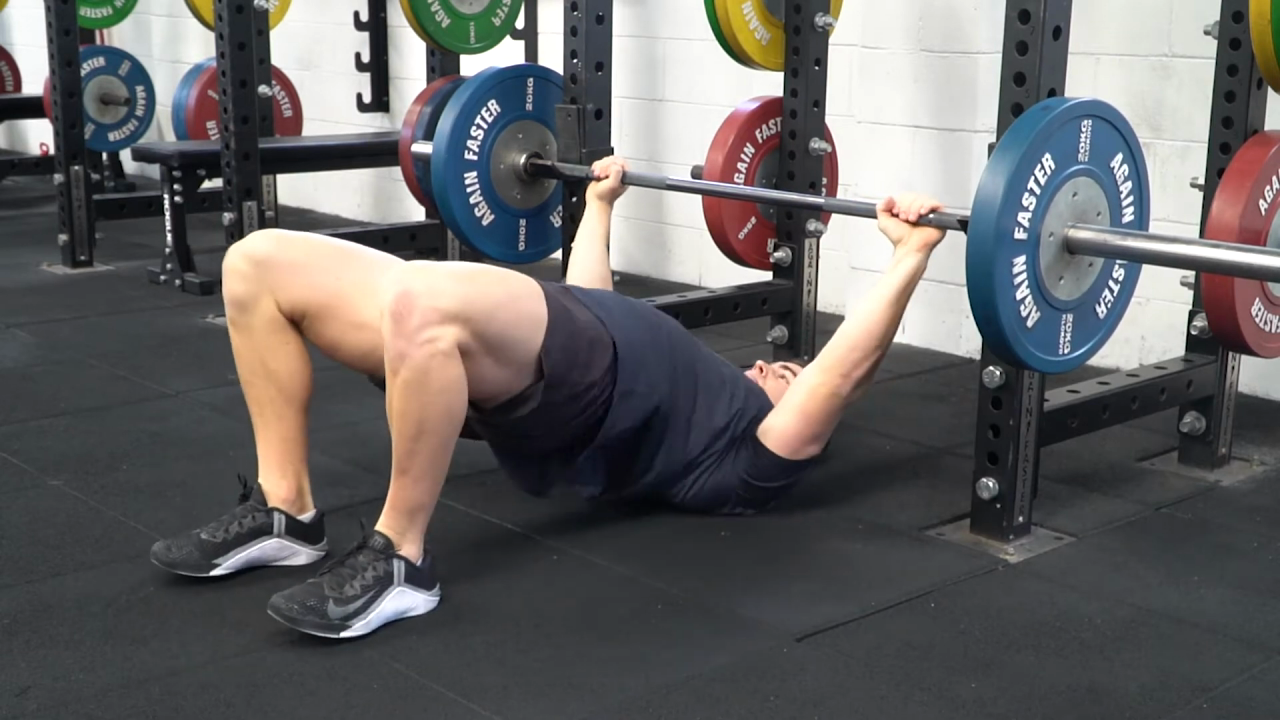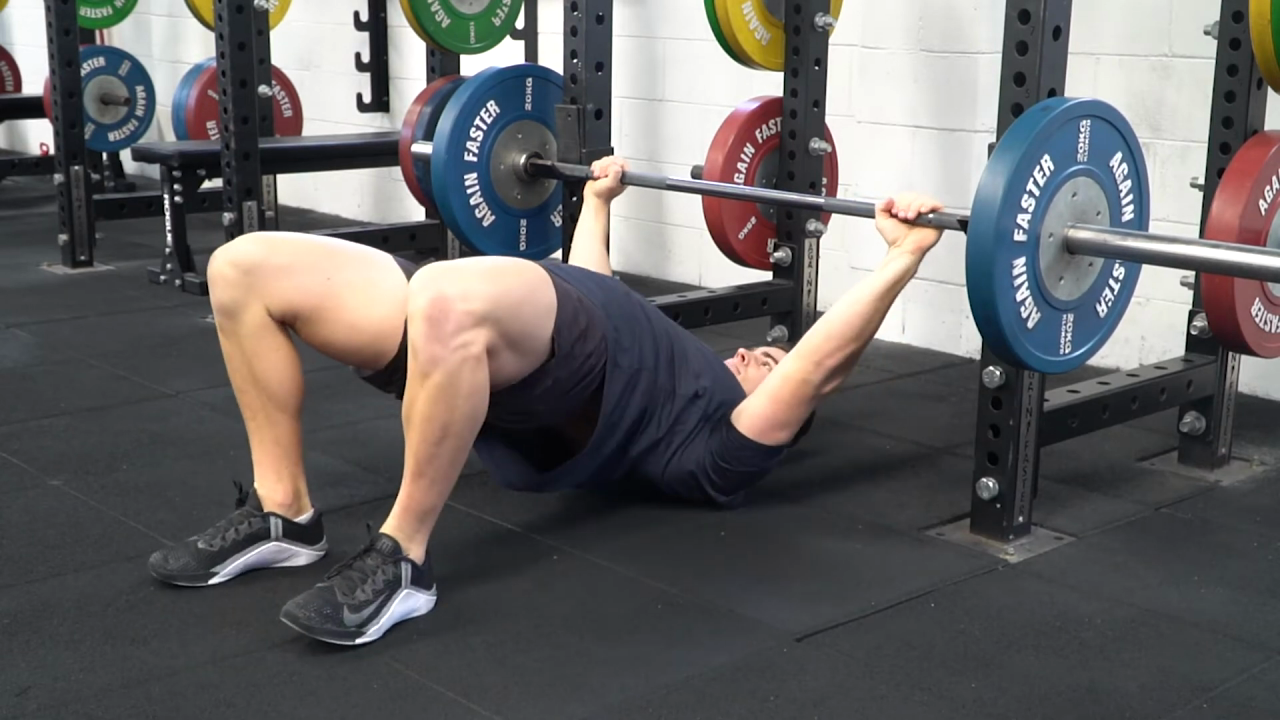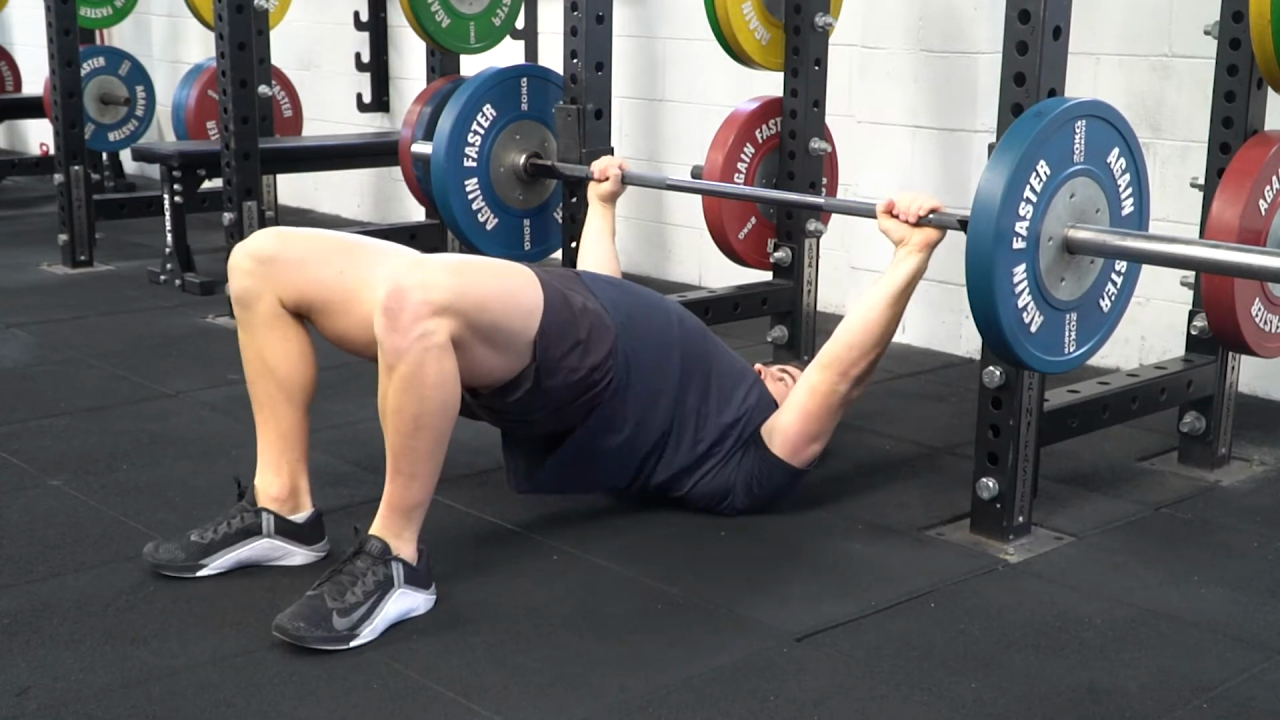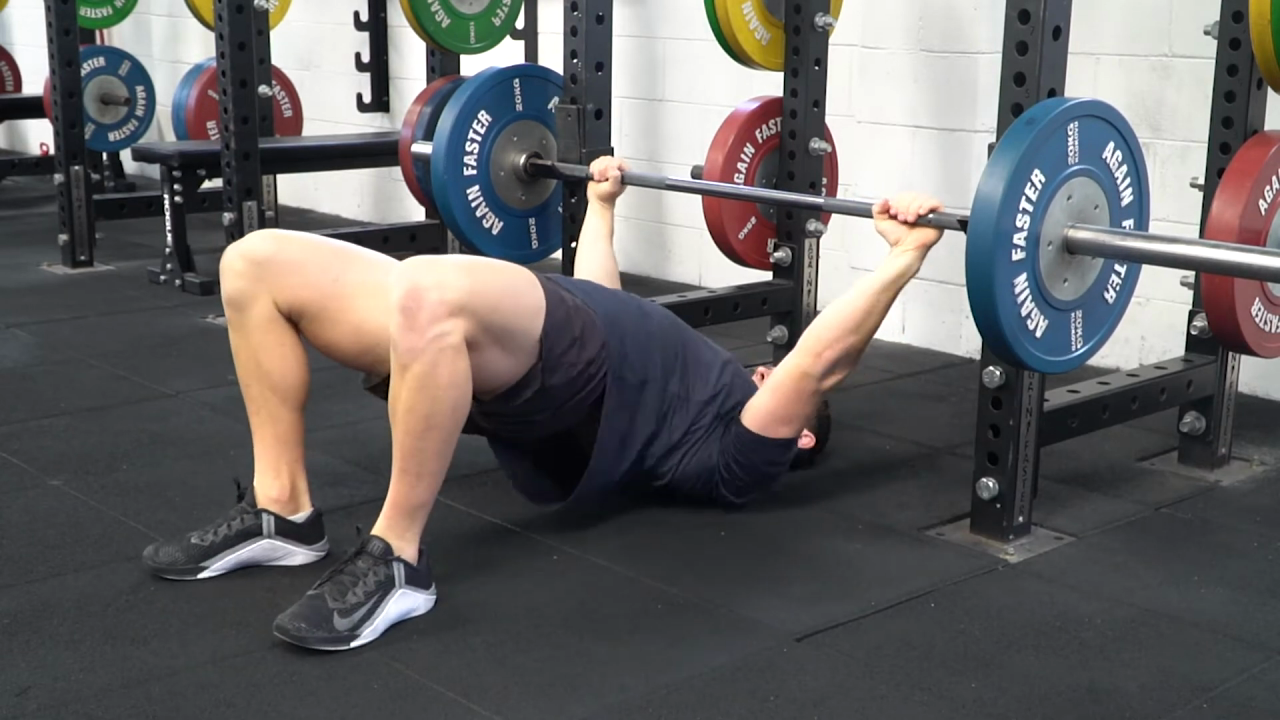
dt=0.3s
person 1, frame 1
right shoulder: (691, 391)
left elbow: (845, 372)
right elbow: (589, 296)
left wrist: (910, 257)
right wrist: (599, 205)
left knee: (420, 305)
right knee: (256, 266)
left ankle: (398, 559)
right ankle: (284, 516)
person 1, frame 2
right shoulder: (682, 380)
left elbow: (822, 359)
right elbow: (594, 291)
left wrist: (904, 254)
right wrist: (595, 201)
right hip: (459, 323)
left knee: (449, 306)
right knee: (241, 271)
left ankle: (400, 559)
right ankle: (281, 515)
person 1, frame 3
right shoulder: (699, 385)
left elbow: (841, 372)
right elbow: (602, 294)
left wrist: (911, 256)
right wrist: (603, 204)
right hip: (498, 338)
left knee: (411, 298)
right knee: (263, 261)
left ankle: (393, 560)
right ankle: (282, 513)
person 1, frame 4
left shoulder: (741, 451)
right shoulder: (698, 390)
left elbow: (821, 357)
right elbow: (597, 302)
left wrist: (905, 252)
right wrist: (600, 204)
right hip: (479, 341)
left knee: (425, 295)
right knee: (255, 264)
left ankle: (395, 560)
right ankle: (281, 512)
